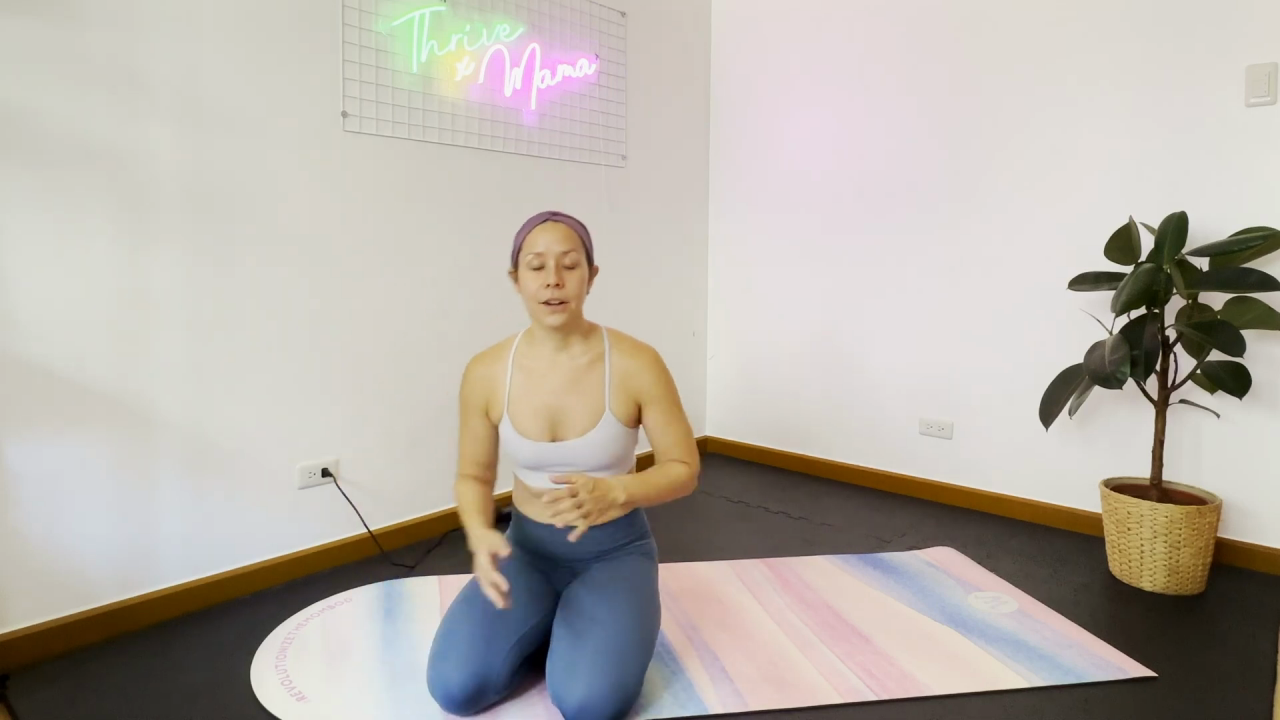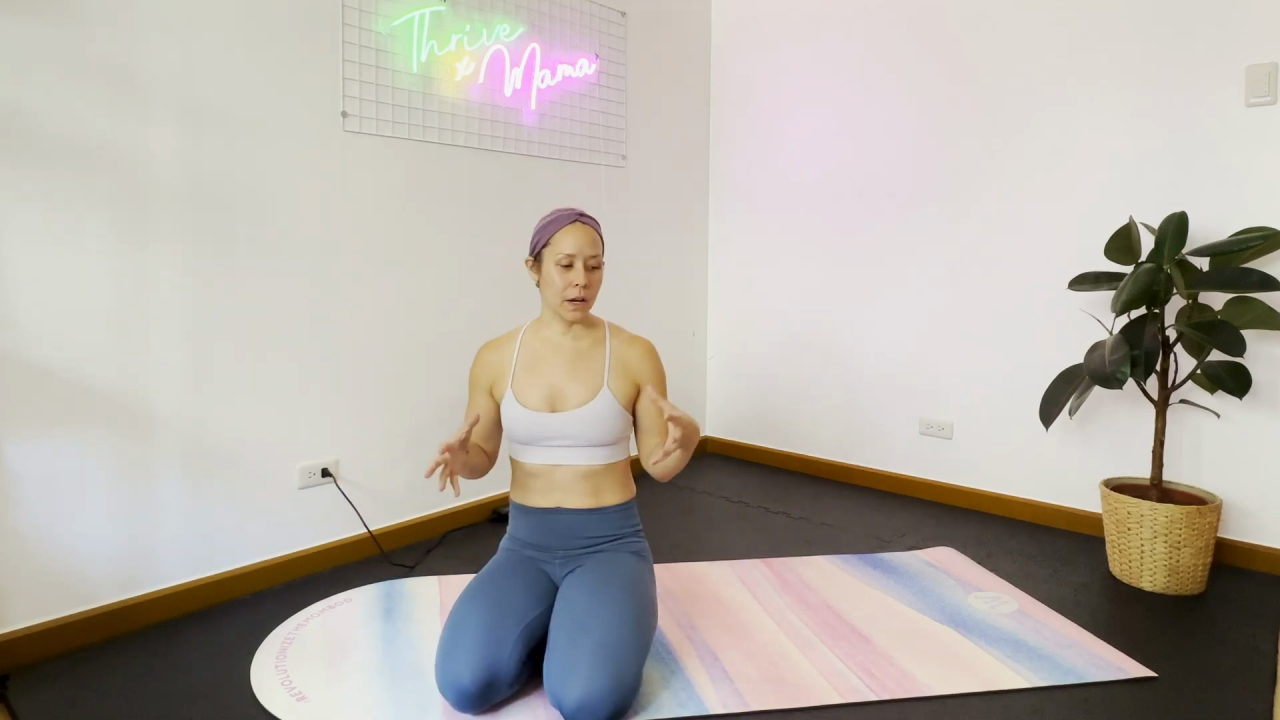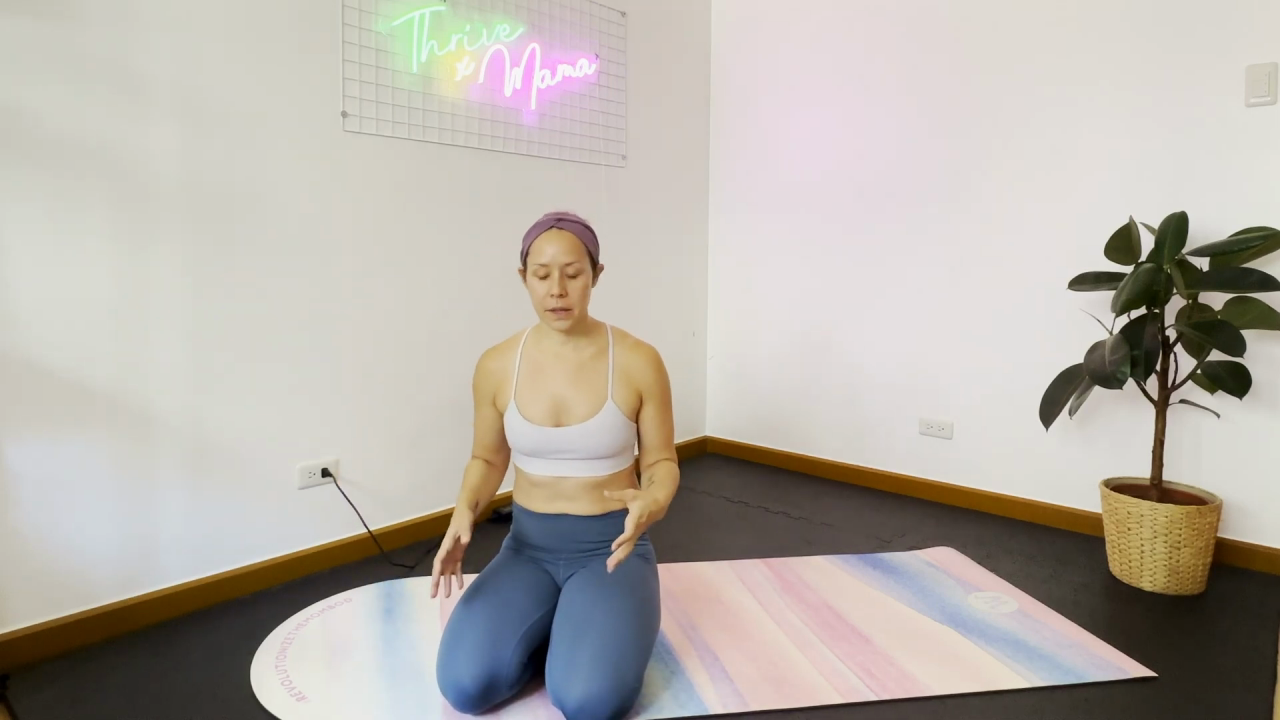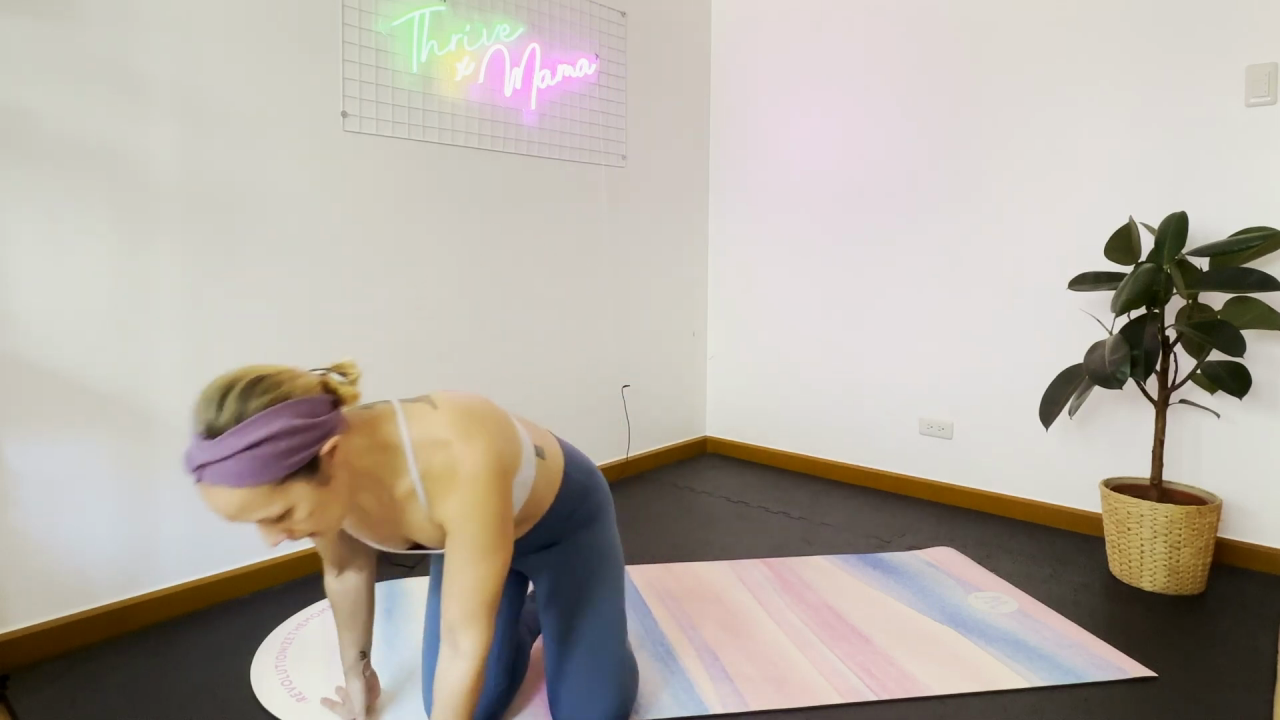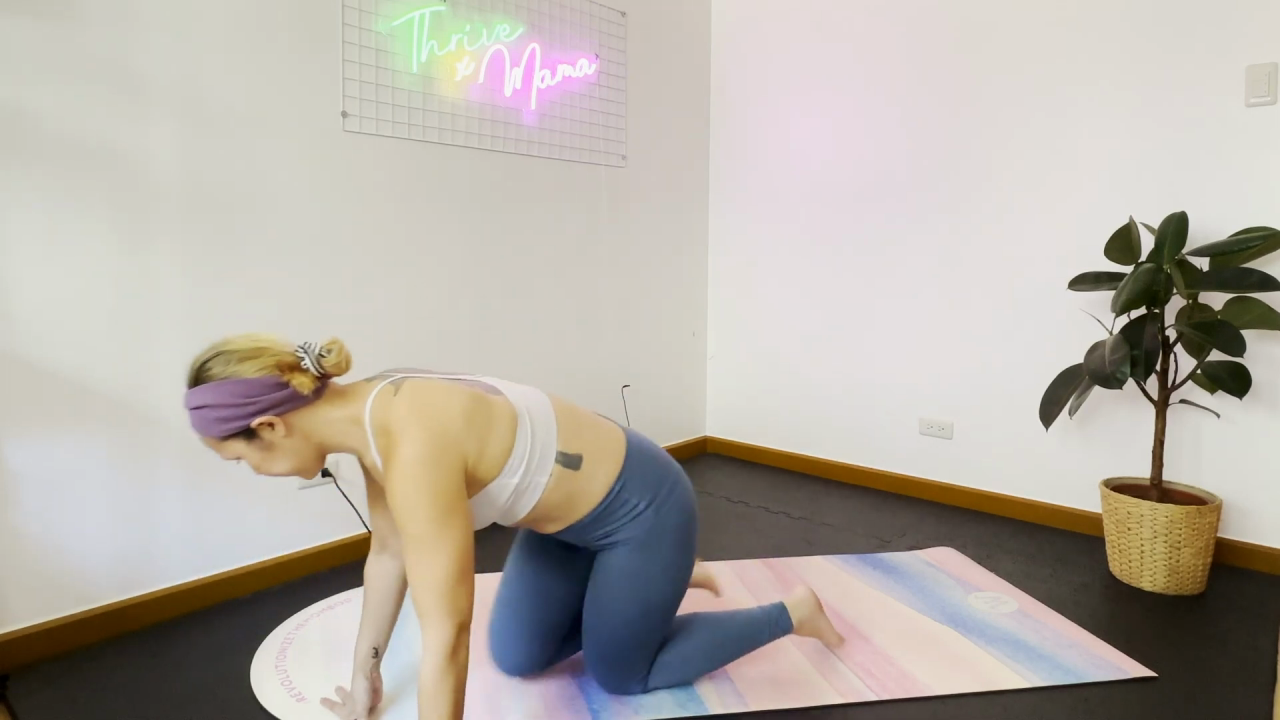
dt=1s
person 1, frame 1
left shoulder: (636, 363)
right shoulder: (486, 372)
left elbow: (684, 471)
right elbow: (474, 479)
left wrist: (612, 494)
right wrist: (480, 535)
left hip: (616, 551)
right hip: (530, 548)
left ankle: (593, 629)
right ankle: (549, 628)
person 1, frame 2
left shoulder: (634, 354)
right shoulder: (495, 357)
left elbow: (660, 462)
right elbow: (481, 455)
left wrist: (683, 439)
right wrist: (459, 457)
left hip: (610, 544)
right hip: (526, 545)
left ankle: (601, 628)
right ankle: (553, 628)
person 1, frame 3
left shoulder: (638, 361)
right shoulder: (496, 365)
left elbow: (661, 461)
left wrist: (652, 504)
right wrist: (464, 513)
left hip: (610, 549)
right hip: (529, 547)
left ankle: (604, 627)
right ankle: (551, 630)
person 1, frame 4
left shoulder: (459, 457)
right shoulder: (312, 471)
left elbow: (466, 643)
right elbow: (347, 571)
right wrist: (357, 673)
left hip: (566, 521)
right ankle: (529, 613)
person 1, frame 5
left shoulder: (414, 447)
right shoulder: (366, 421)
left elbow: (444, 631)
right elbow: (388, 554)
left hip: (641, 510)
right hip: (575, 507)
right knee: (518, 657)
left ankle: (789, 614)
right ankle: (658, 585)
